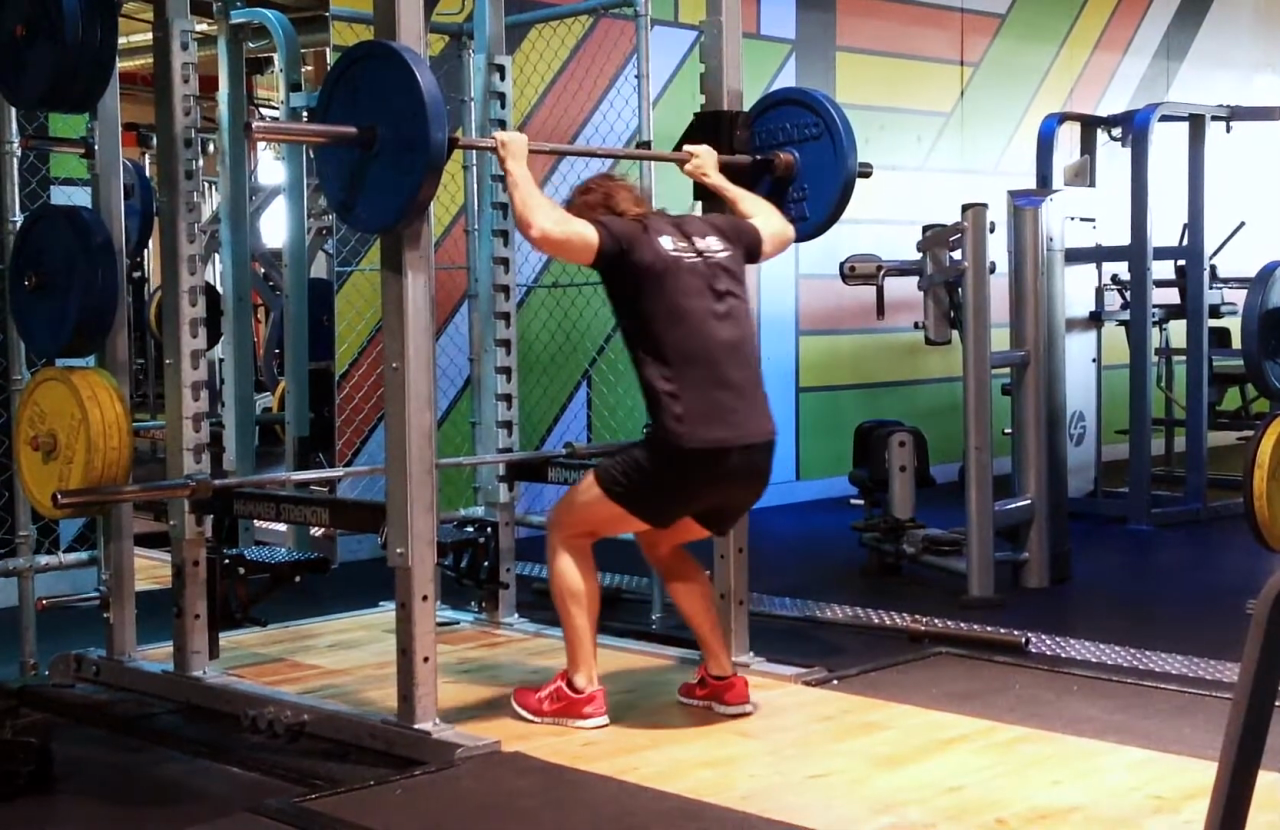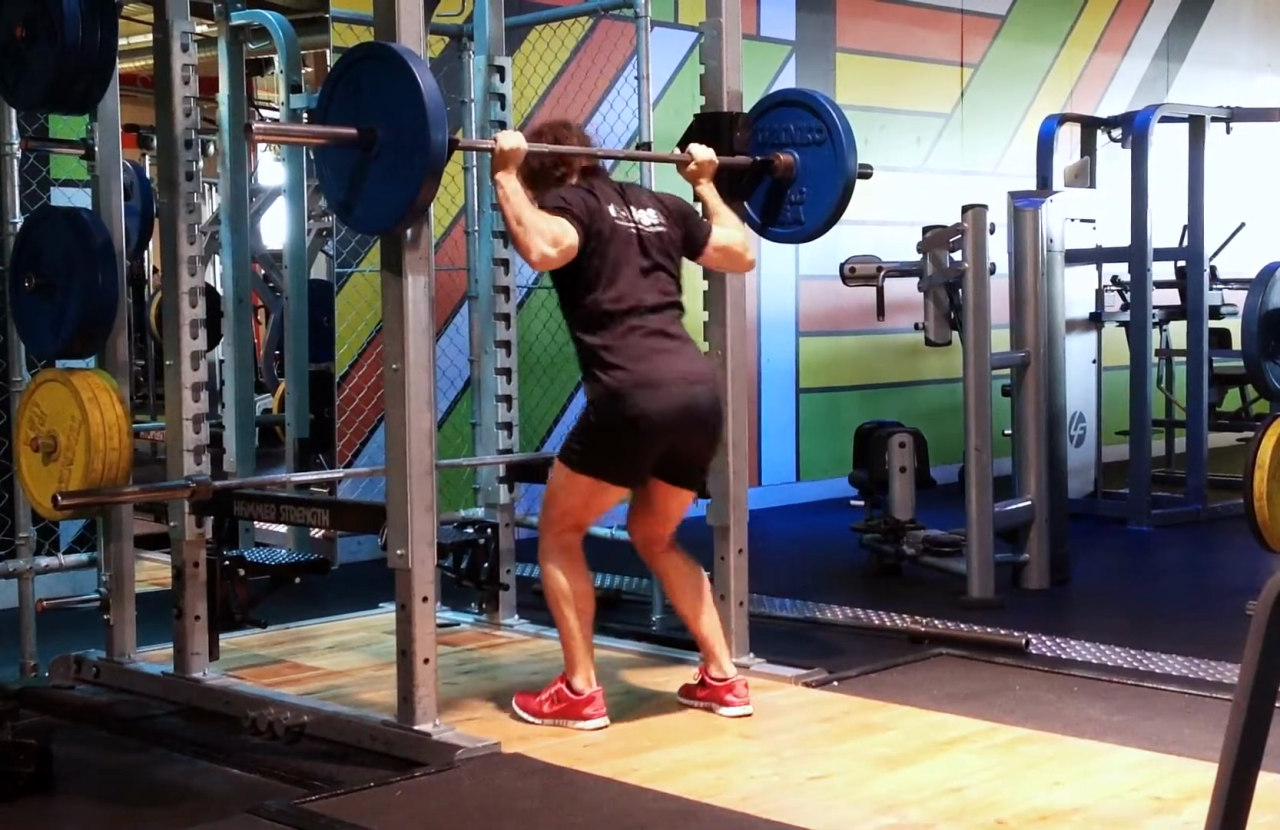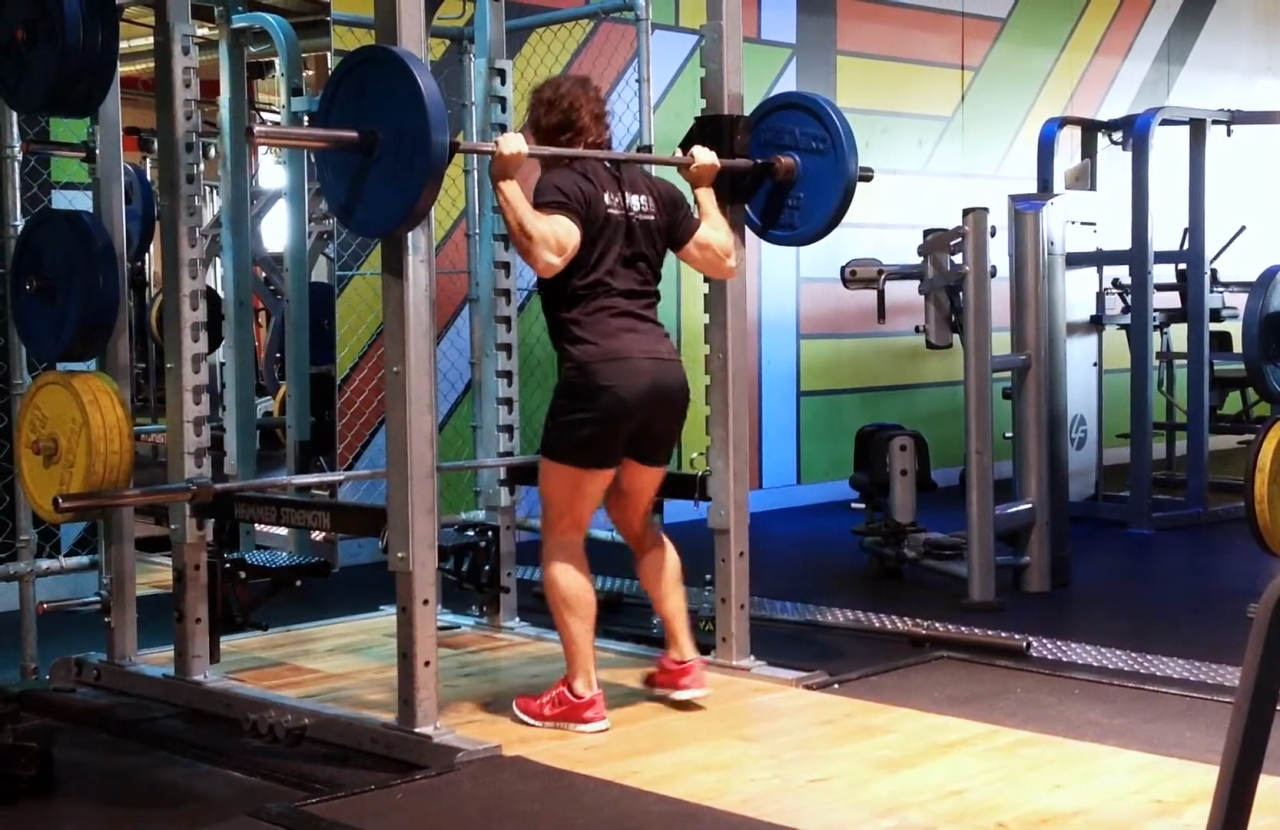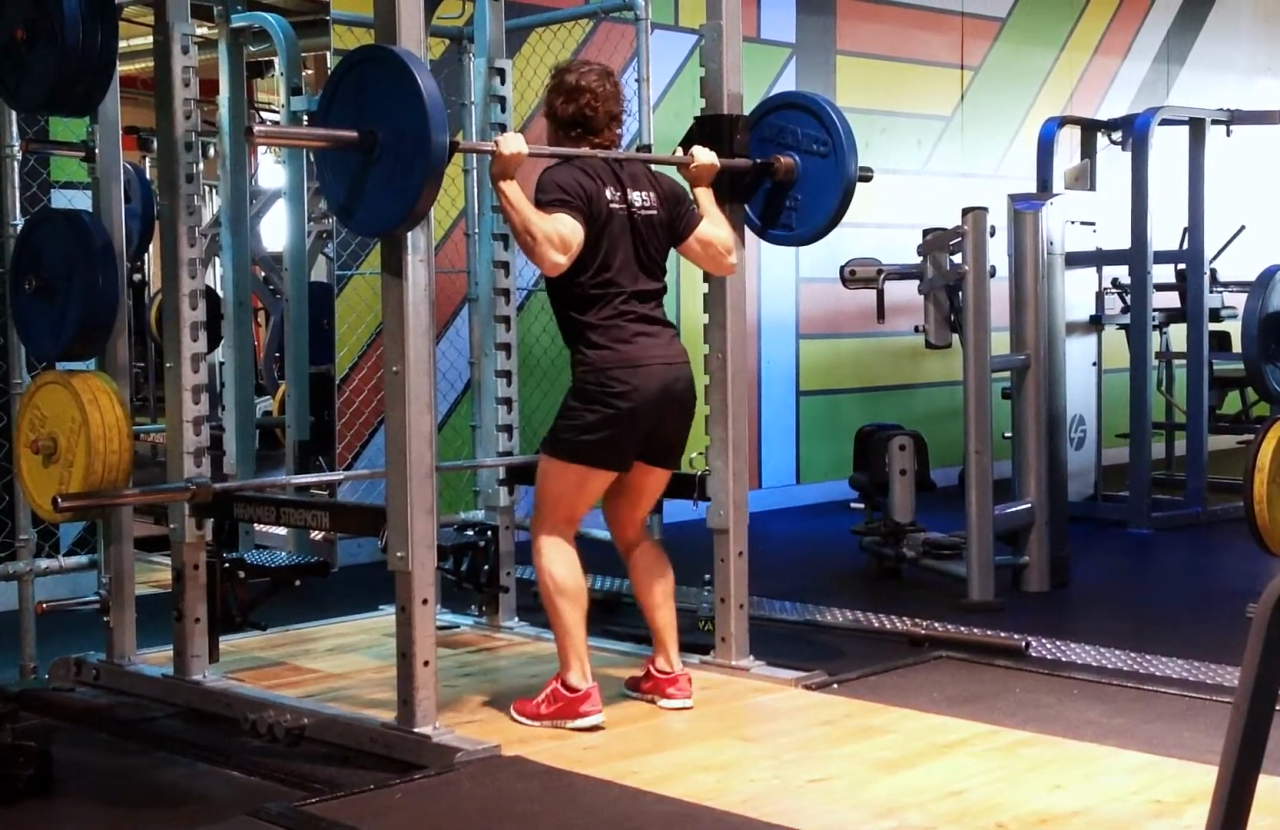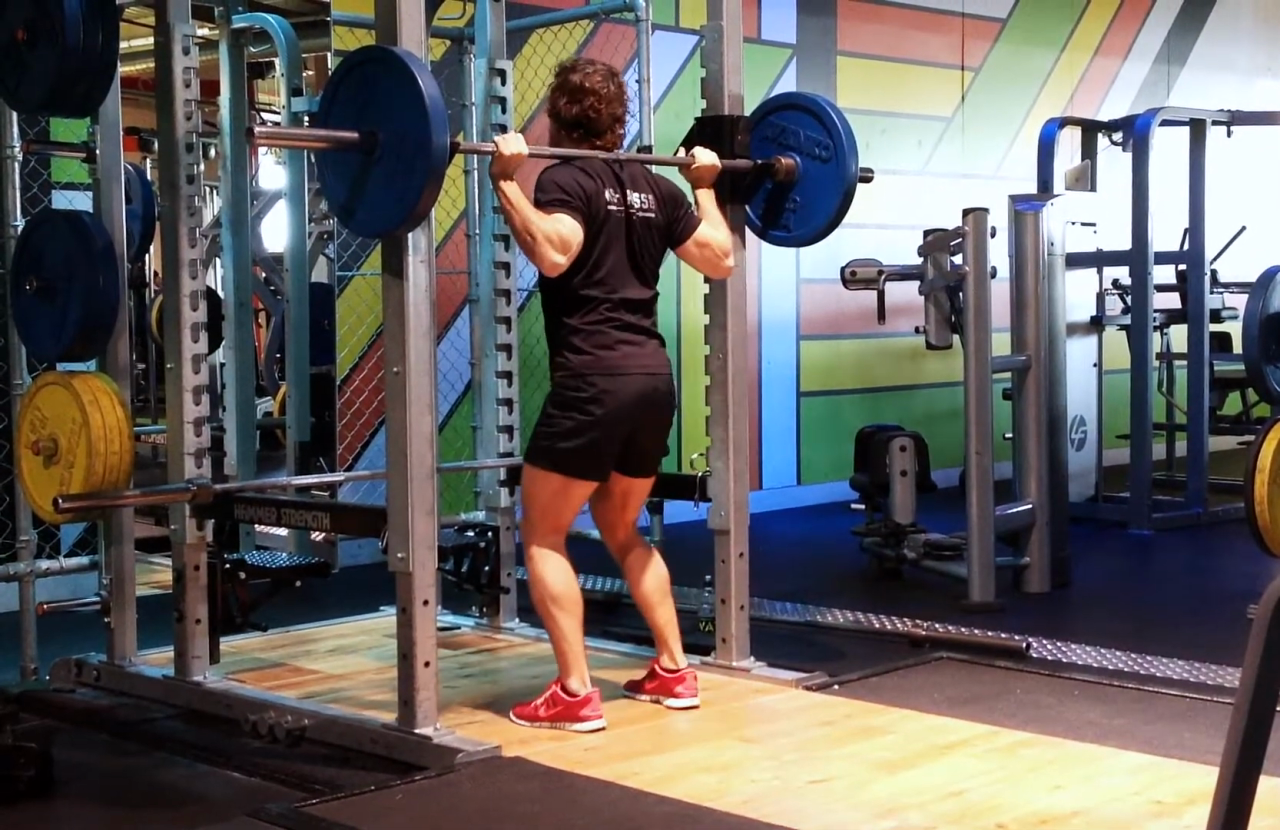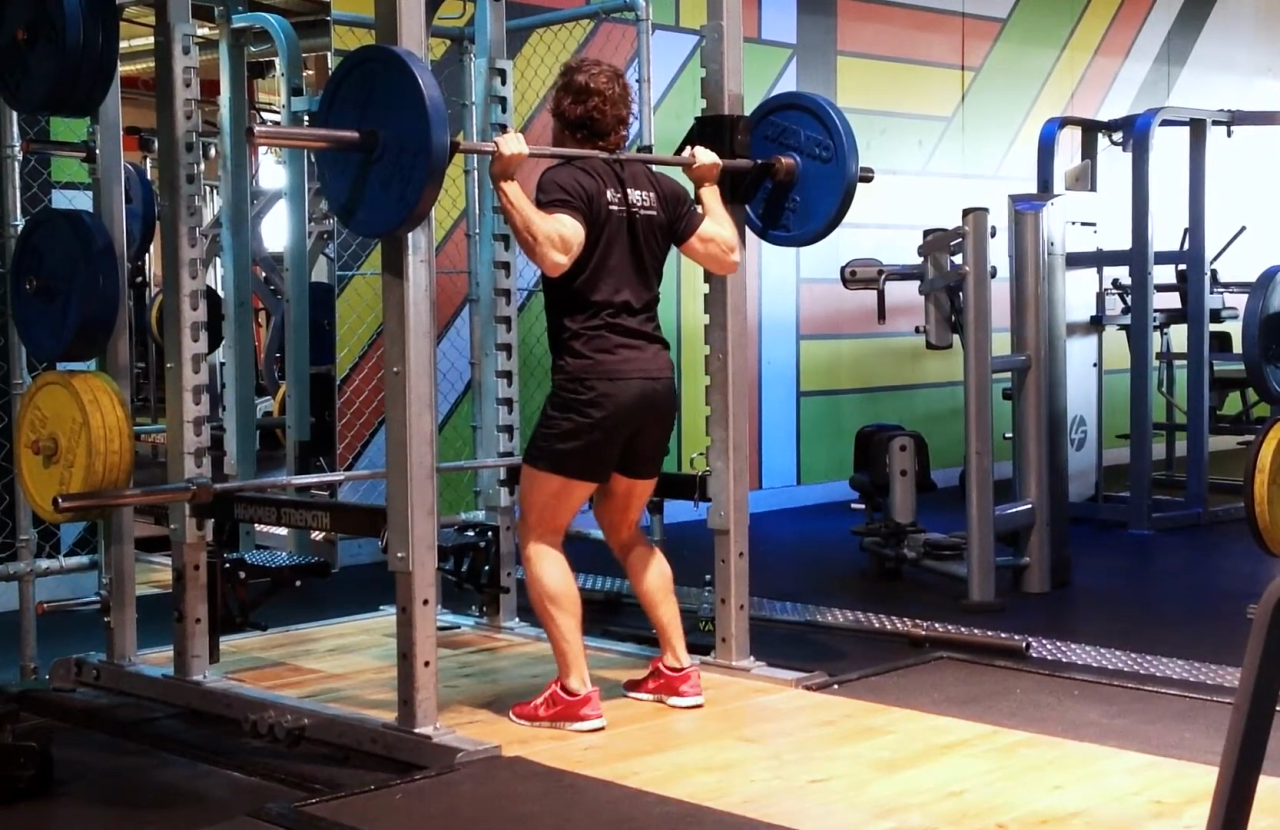
dt=0.3s
person 1, frame 1
left shoulder: (626, 242)
right shoulder: (716, 235)
left elbow: (543, 228)
right elbow: (780, 228)
left wrist: (516, 164)
right wrist: (715, 177)
left hip: (691, 449)
right hip: (755, 450)
left knee: (567, 531)
right knee: (659, 542)
left ankle: (580, 690)
right ankle: (722, 677)
person 1, frame 2
left shoulder: (566, 201)
right shoulder: (659, 206)
left elbow: (542, 249)
right elbow: (741, 255)
left wrist: (506, 177)
right wrist: (706, 185)
left hip: (633, 397)
right hip: (699, 392)
left knee: (560, 535)
right knee: (657, 539)
left ankle: (580, 691)
right ankle: (724, 678)
person 1, frame 3
left shoulder: (562, 184)
right shoulder: (653, 189)
left elbow: (548, 255)
right elbow: (724, 260)
left wrist: (506, 181)
right wrist: (704, 186)
left hip: (601, 376)
right hip: (665, 372)
left knee: (562, 537)
right knee: (636, 522)
left ankle: (581, 693)
right ankle: (682, 659)
person 1, frame 4
left shoulder: (564, 179)
right shoulder: (657, 185)
left elbow: (554, 254)
right elbow: (723, 256)
left wrist: (506, 181)
right wrist: (703, 185)
left hip: (613, 378)
right hip: (672, 373)
left knee: (553, 528)
right knee: (630, 528)
left ankle: (574, 689)
right ankle: (669, 671)
person 1, frame 5
left shoulder: (563, 180)
right shoulder: (656, 188)
left elbow: (554, 253)
right elbow: (721, 259)
left wrist: (506, 180)
right wrist: (705, 187)
left hip: (593, 383)
right hip: (653, 378)
left knee: (543, 536)
right knee: (621, 530)
left ankle: (575, 693)
right ankle: (674, 670)
person 1, frame 6
left shoulder: (565, 180)
right shoulder: (658, 187)
left elbow: (555, 253)
right elbow: (726, 255)
left wrist: (507, 180)
right wrist: (708, 185)
left hip: (594, 384)
right hip: (655, 379)
left knee: (538, 536)
right knee: (625, 529)
left ankle: (575, 692)
right ankle: (678, 668)
